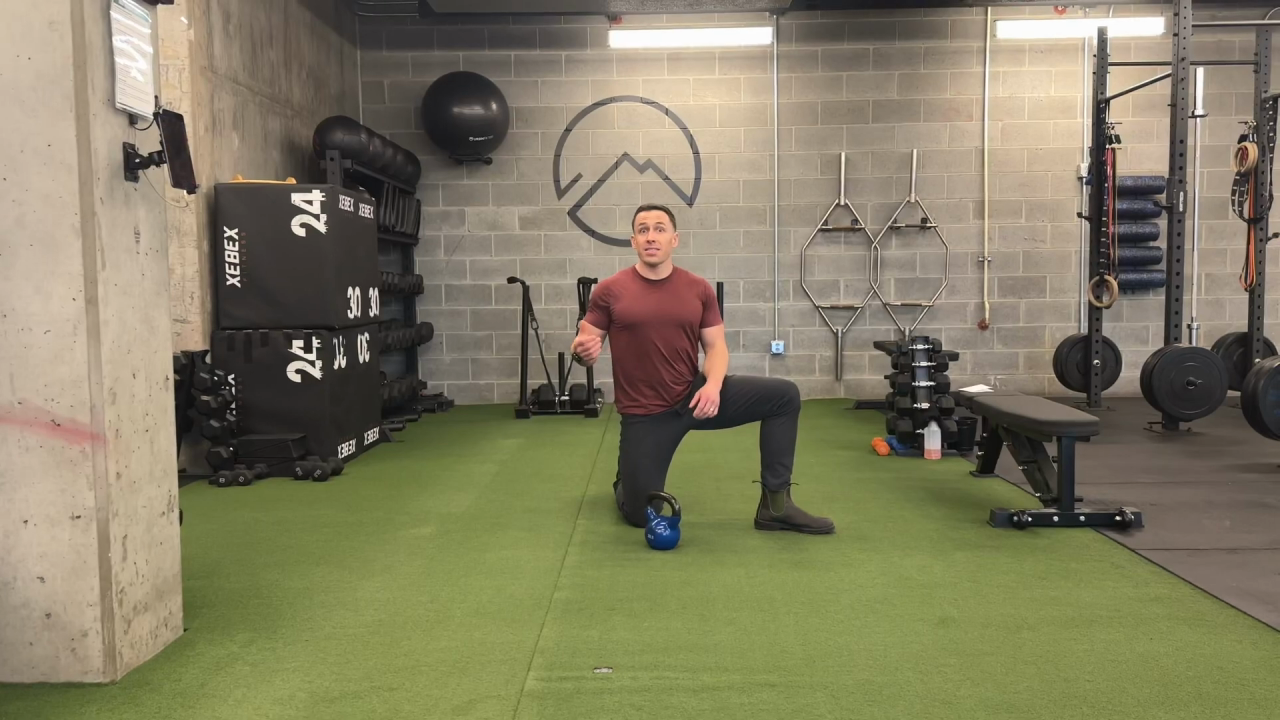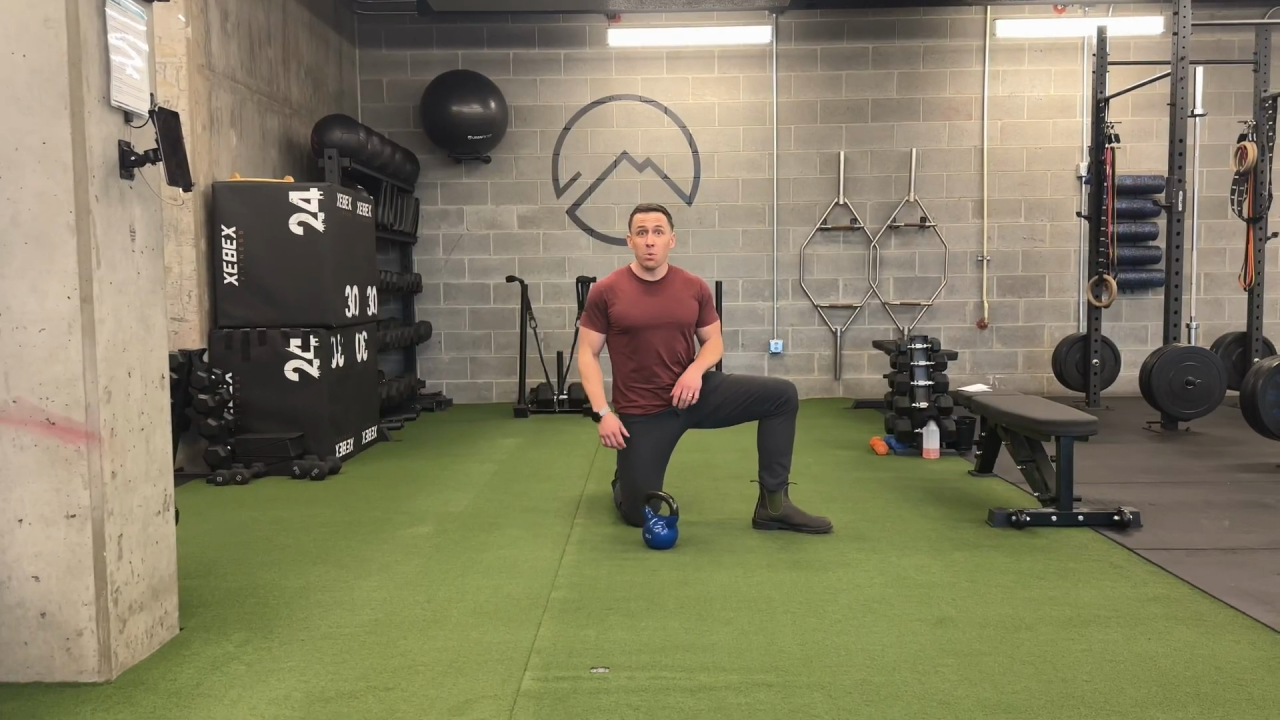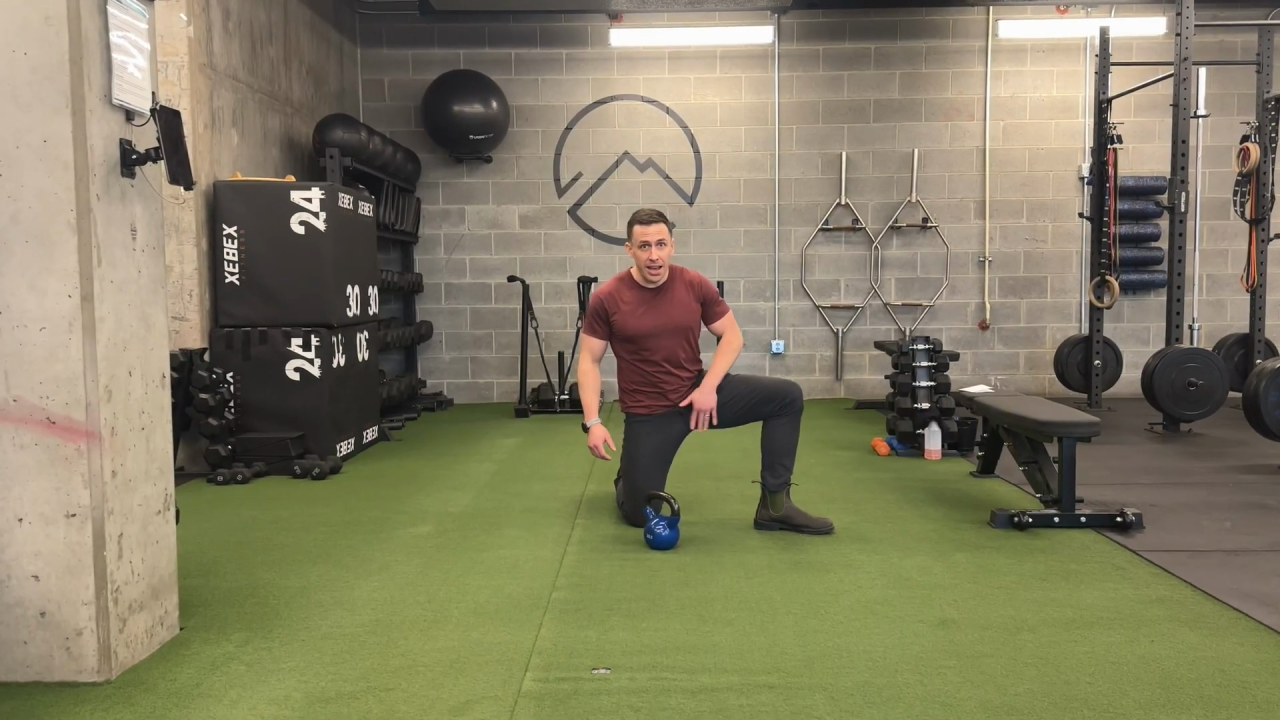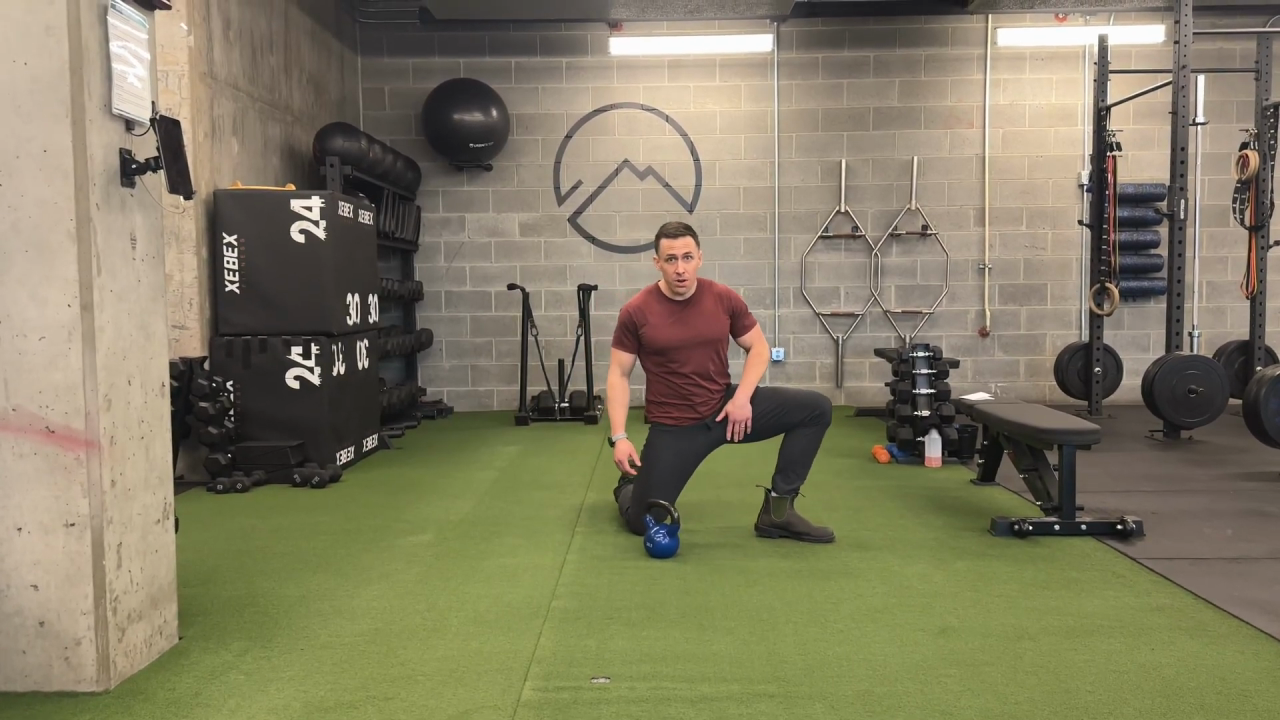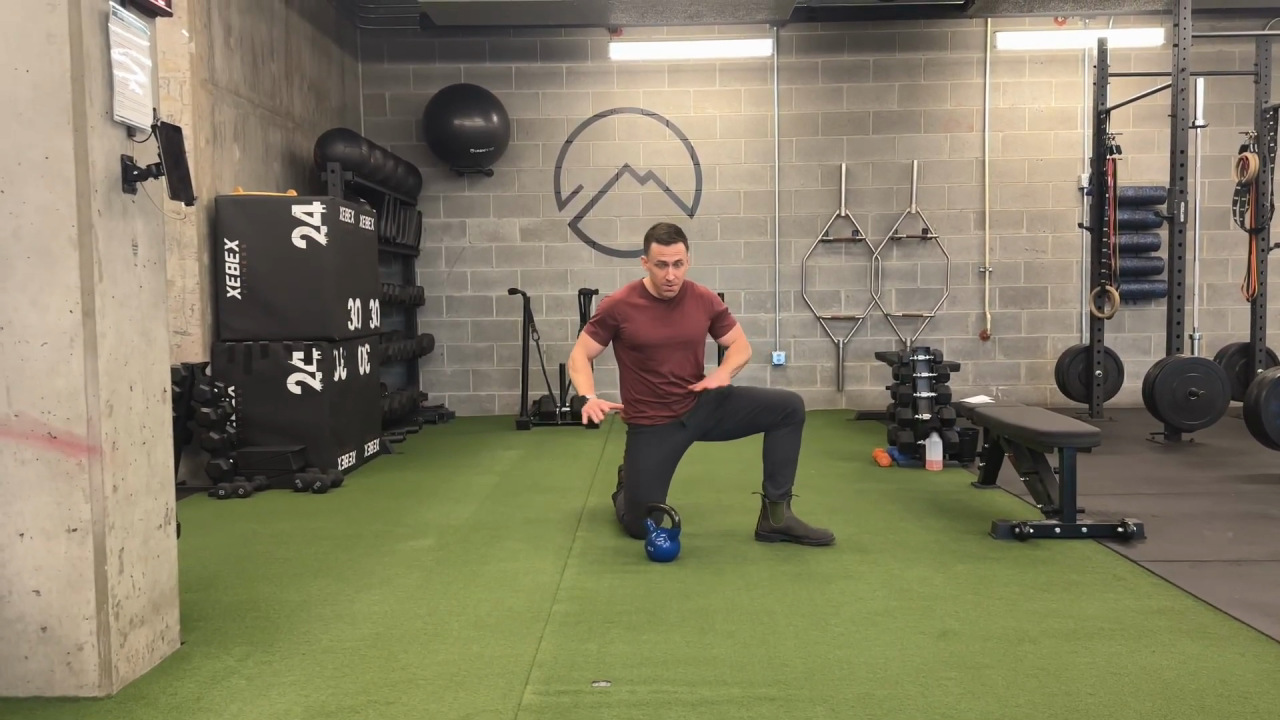
dt=0.7s
person 1, frame 1
left shoulder: (699, 289)
right shoulder: (610, 291)
left elbow: (716, 346)
right elbow: (583, 346)
left wrist: (713, 385)
right wrist: (581, 350)
left hip: (693, 395)
right hip: (644, 413)
left knee: (784, 395)
right knee: (641, 515)
left ankle: (775, 505)
right ankle: (626, 478)
person 1, frame 2
left shoulder: (694, 287)
right shoulder: (606, 292)
left elbow: (713, 340)
right elbow: (588, 354)
left wrist: (697, 370)
right wrist: (603, 412)
left hip: (693, 394)
right hip: (642, 412)
left knee: (781, 395)
right knee: (639, 514)
left ankle: (773, 504)
right ankle: (625, 477)
person 1, frame 3
left shoulder: (695, 285)
right shoulder: (607, 298)
left elbow: (732, 336)
right elbow: (589, 362)
left wrist: (708, 386)
right wrist: (592, 423)
left hip: (696, 394)
right hip: (648, 412)
left knee: (787, 396)
right knee: (640, 514)
left ankle: (775, 503)
right ankle: (627, 474)
person 1, frame 4
left shoulder: (724, 298)
right shoulder: (636, 312)
left elbow: (758, 348)
right elbow: (618, 375)
left wrist: (742, 398)
right wrist: (619, 437)
left hip: (725, 407)
right hip: (674, 425)
left knee: (817, 408)
right knee: (643, 521)
left ankle: (777, 509)
right ankle: (629, 486)
person 1, frame 5
left shoulder: (704, 300)
right shoulder: (618, 306)
left elbow: (740, 345)
right elbow: (580, 357)
left wrist: (723, 372)
right wrist: (589, 397)
left hip: (701, 405)
right hip: (652, 424)
left knee: (788, 407)
right knee: (641, 526)
left ankle: (775, 514)
right ankle: (627, 487)
